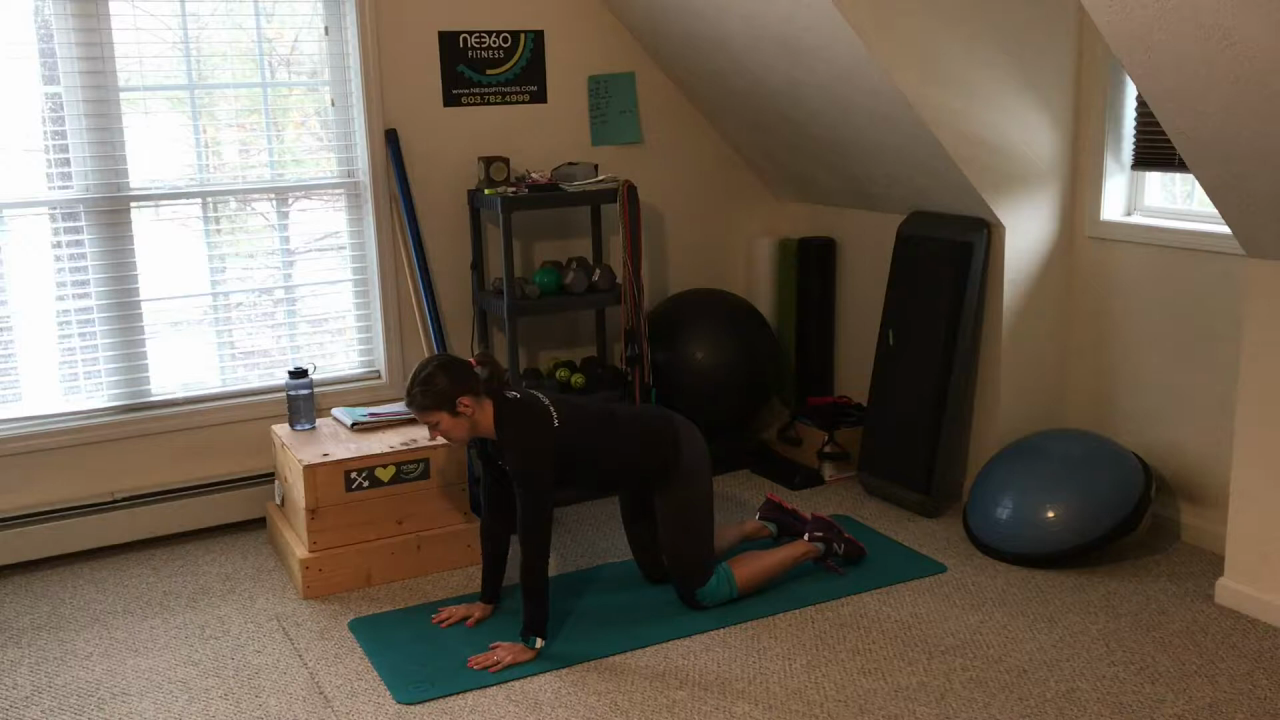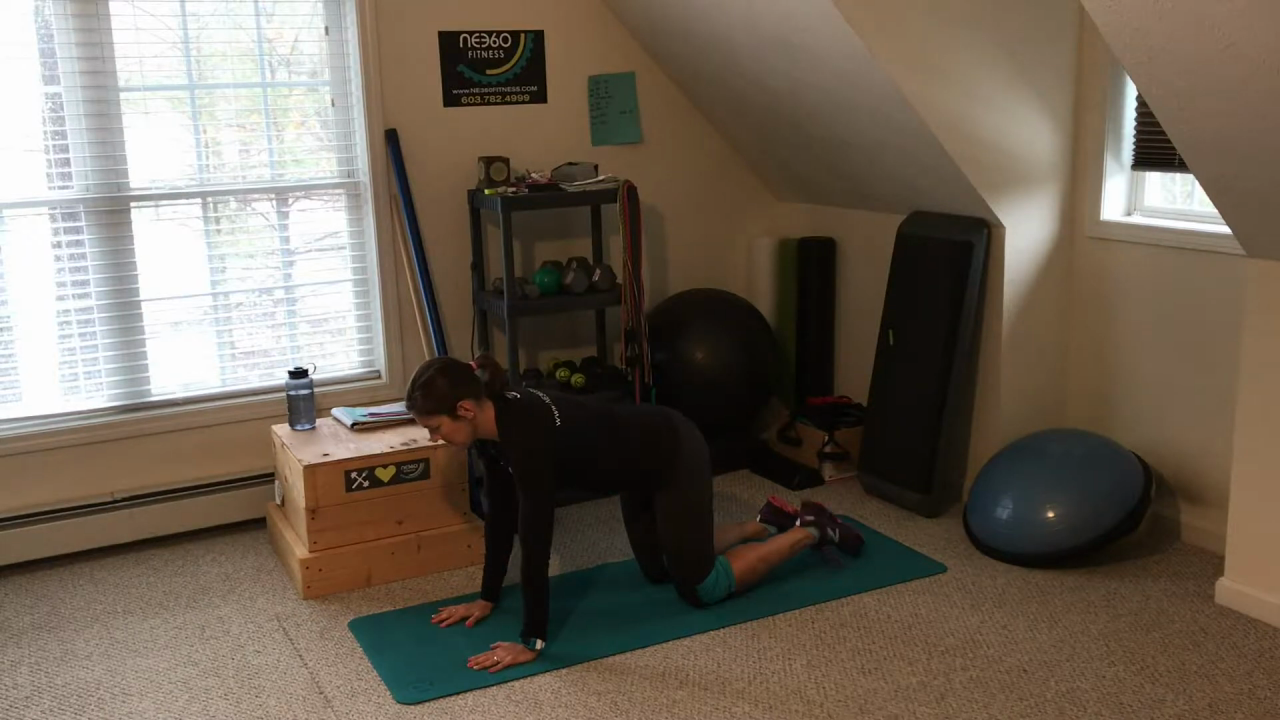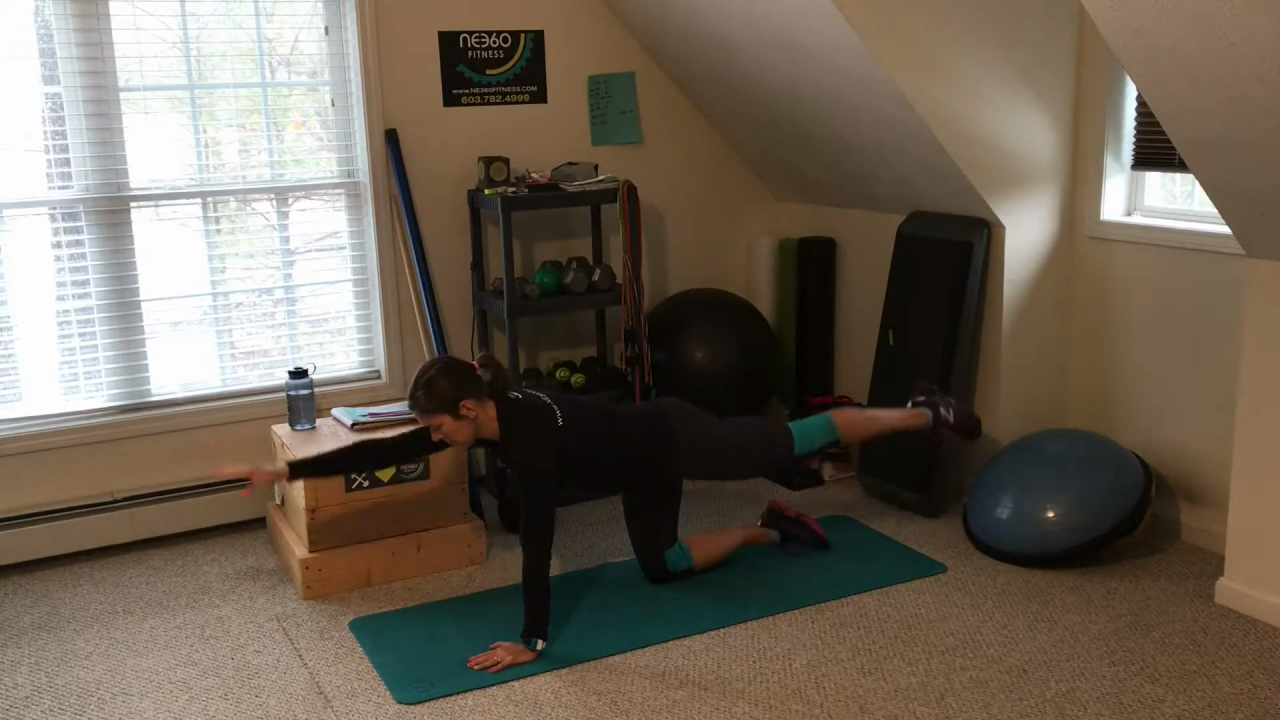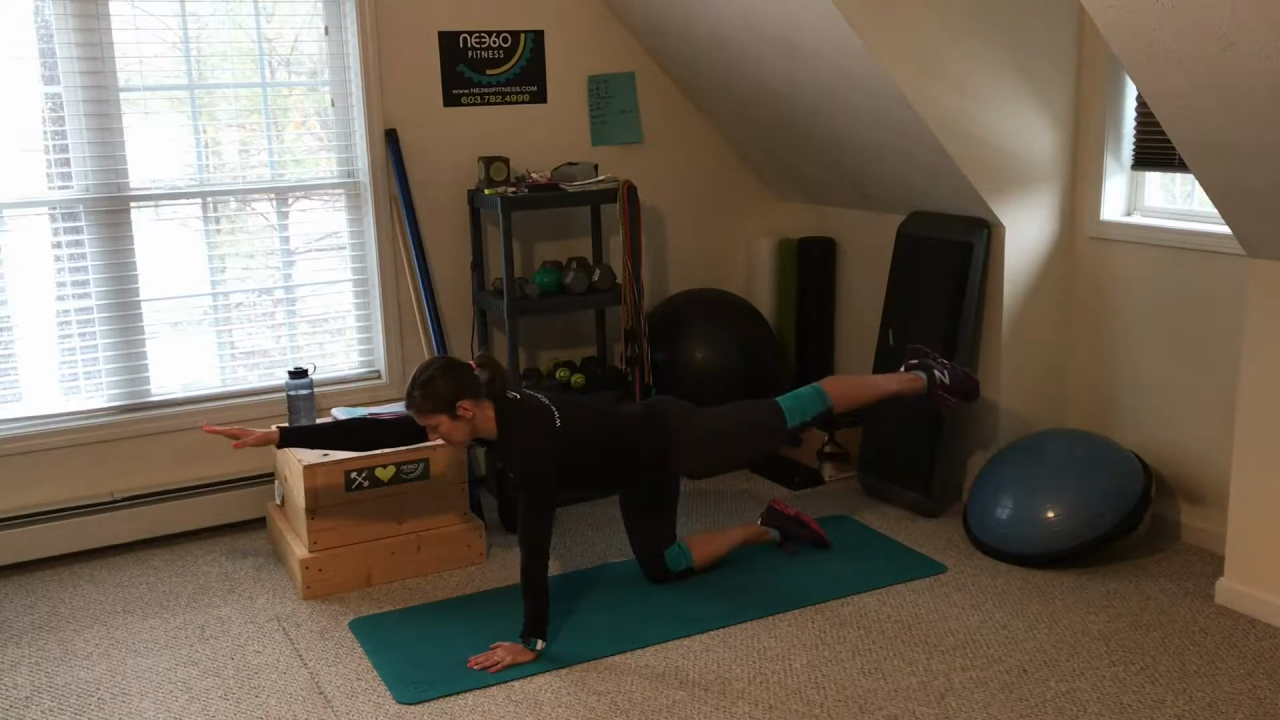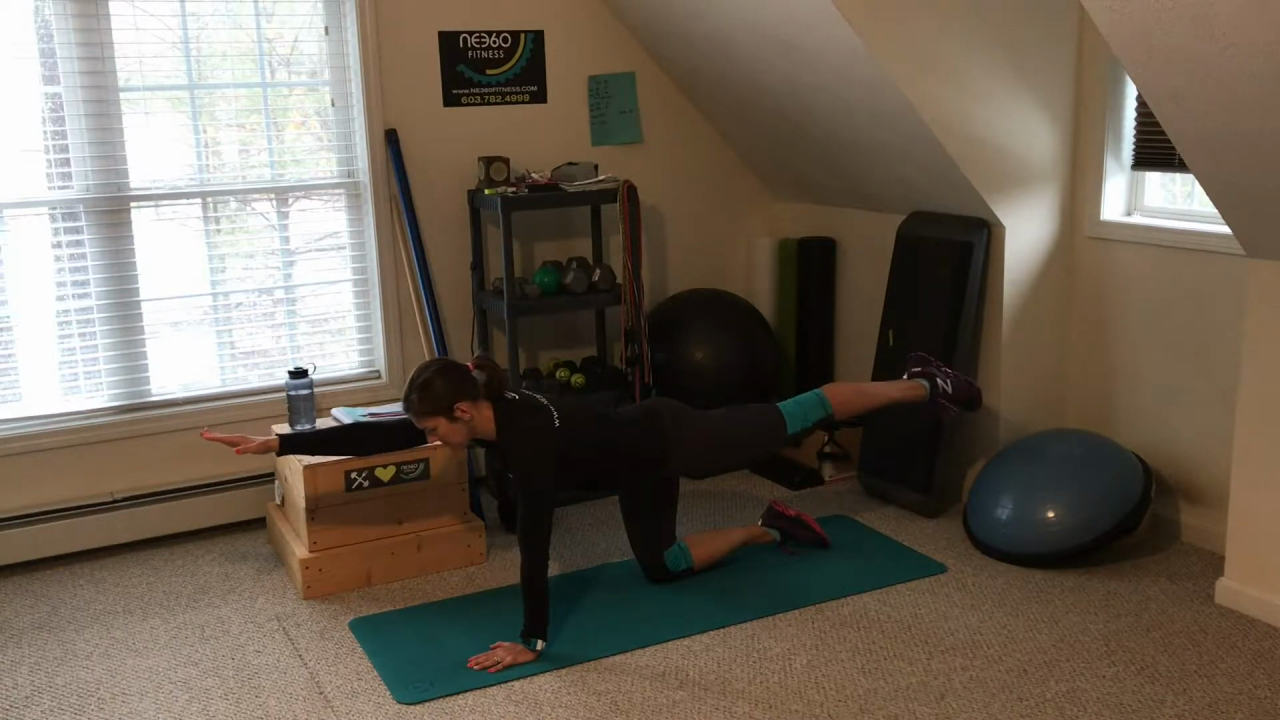
dt=0.7s
person 1, frame 1
left shoulder: (525, 431)
right shoulder: (494, 421)
left elbow: (533, 537)
right elbow: (496, 516)
left wrist: (532, 641)
right wrist: (486, 599)
left hip: (674, 456)
right hip: (642, 461)
left knee: (698, 590)
right knee: (658, 570)
left ankle: (815, 544)
right ankle: (765, 524)
person 1, frame 2
left shoulder: (525, 432)
right shoulder: (493, 426)
left elbow: (535, 539)
right elbow: (502, 516)
left wrist: (531, 641)
right wrist: (486, 599)
left hip: (674, 453)
right hip: (642, 459)
left knee: (700, 587)
right knee: (659, 568)
left ankle: (811, 530)
right ankle: (767, 521)
person 1, frame 3
left shoulder: (528, 433)
right shoulder: (478, 417)
left elbow: (537, 540)
right elbow: (388, 452)
left wrist: (532, 640)
right wrist: (286, 470)
left hip: (676, 442)
right hip: (647, 461)
left knee: (798, 441)
right knee: (661, 567)
left ankle: (926, 414)
right ankle: (769, 528)
person 1, frame 4
left shoulder: (527, 432)
right shoulder: (476, 413)
left elbow: (535, 537)
right elbow: (376, 432)
left wrist: (531, 641)
right wrist: (277, 436)
left hip: (672, 440)
right hip: (642, 464)
left knee: (794, 410)
right knee: (661, 567)
left ankle: (919, 377)
right ankle: (769, 526)
person 1, frame 5
left shoulder: (526, 433)
right shoulder: (476, 415)
left elbow: (534, 537)
right elbow: (376, 436)
left wrist: (532, 640)
right wrist: (275, 442)
left hip: (671, 442)
right hip: (642, 465)
left knee: (795, 416)
right knee: (660, 566)
left ankle: (924, 386)
right ankle: (769, 527)
